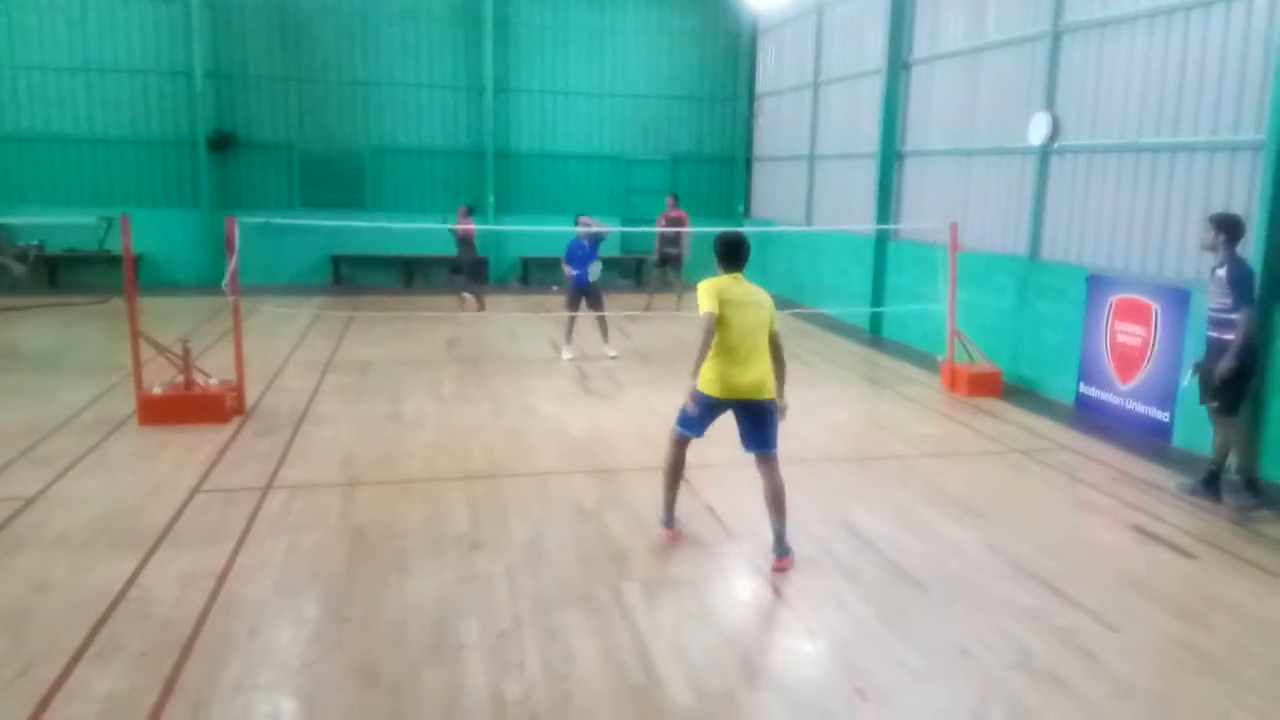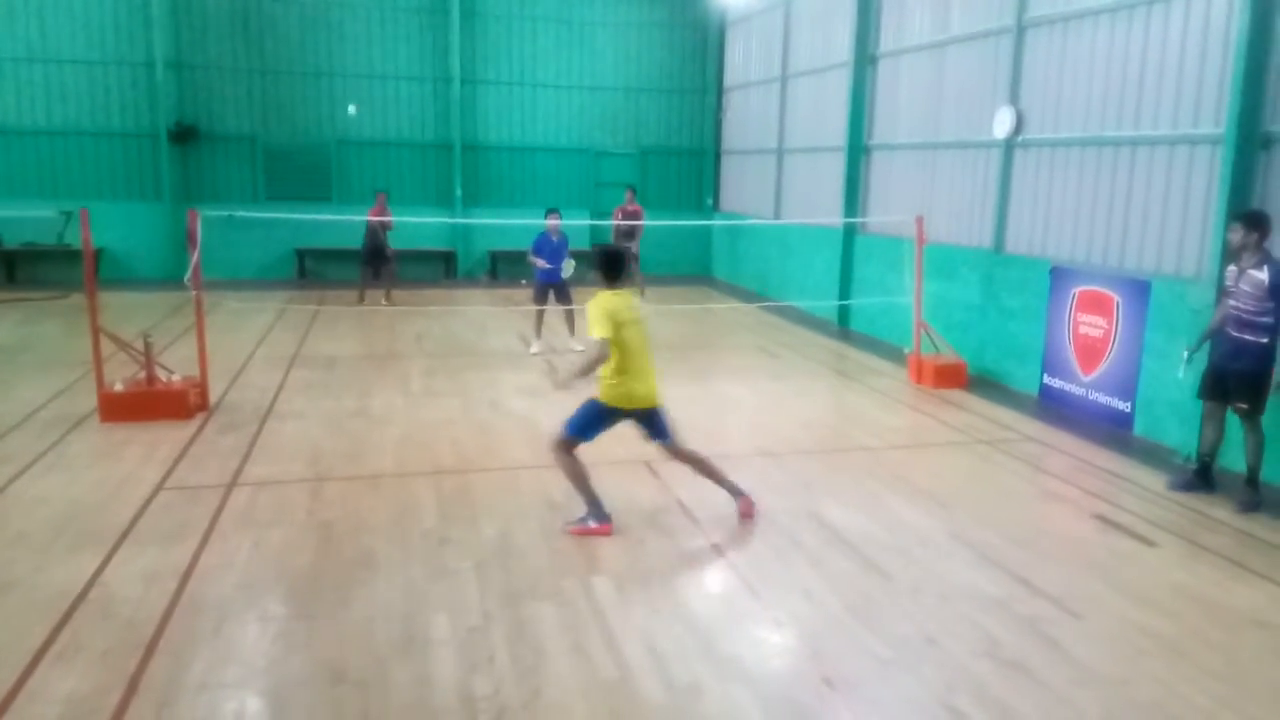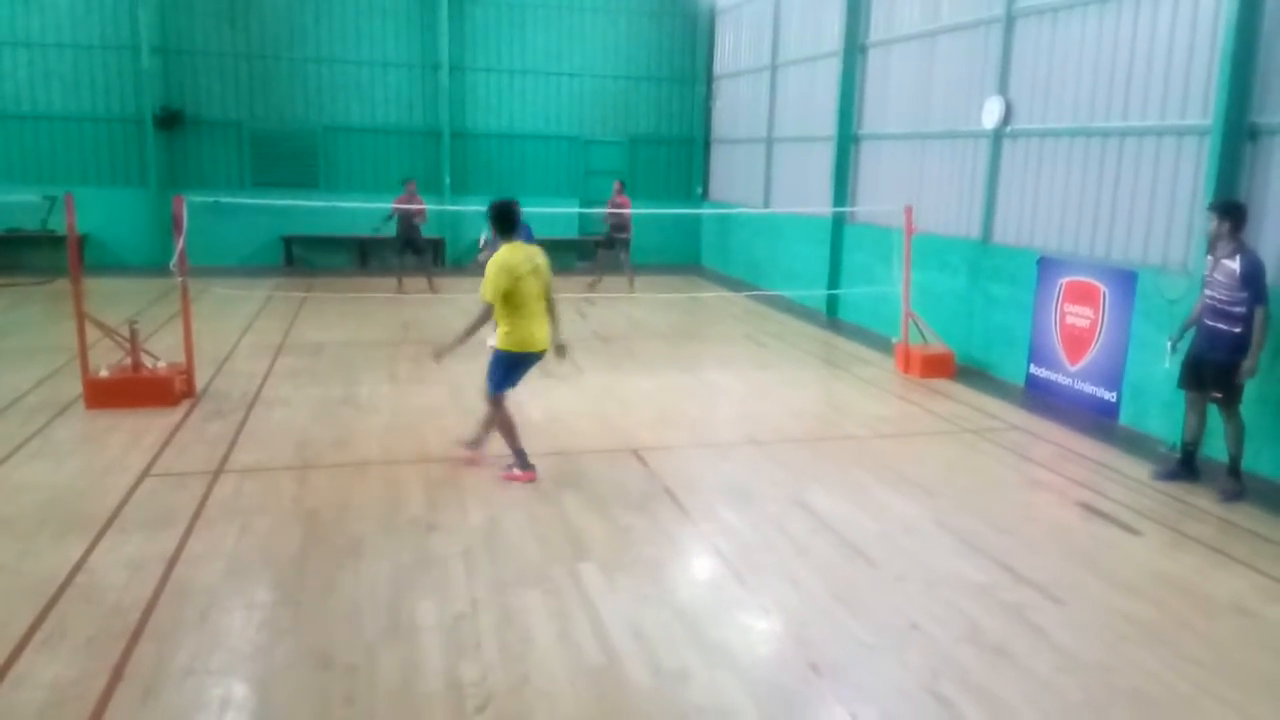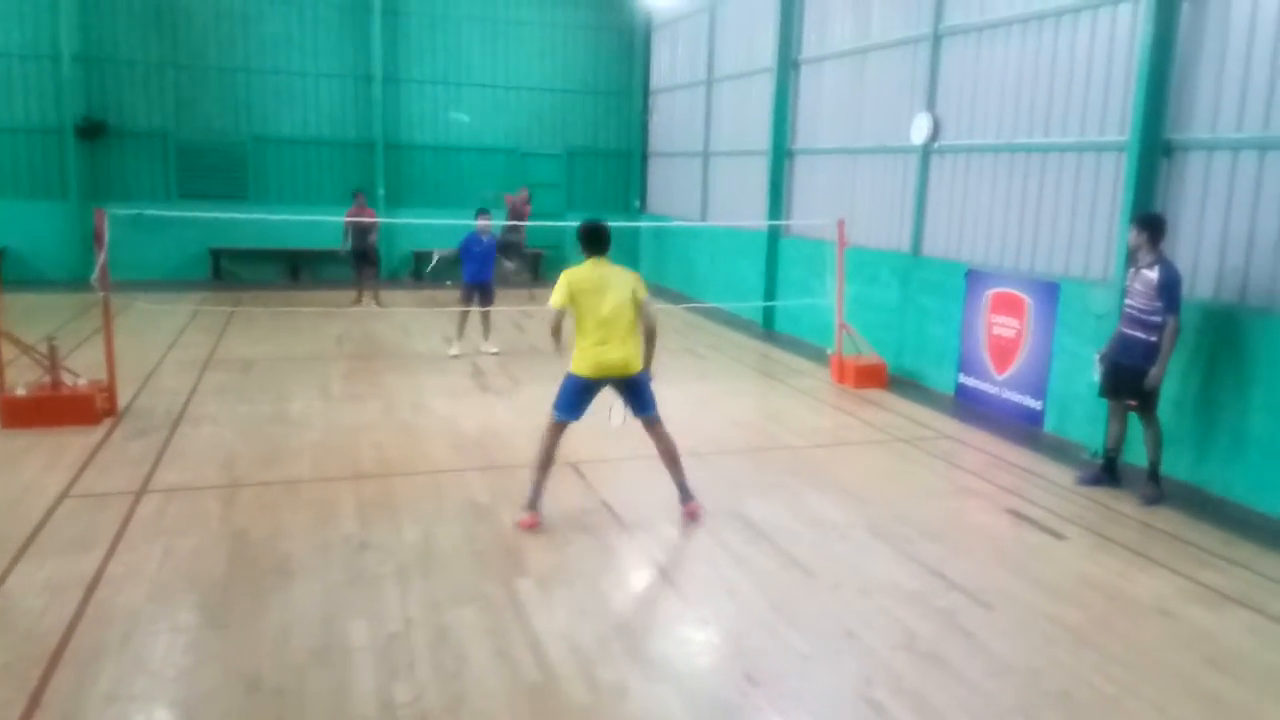
dt=1s
person 1, frame 1
left shoulder: (711, 287)
right shoulder: (762, 297)
left elbow: (709, 329)
right elbow: (778, 352)
left wrist: (694, 379)
right wrist: (777, 395)
left hip: (717, 384)
right hip: (759, 389)
left knee: (679, 441)
right knee: (768, 464)
left ankle: (670, 522)
right ankle: (781, 548)
person 1, frame 2
left shoulder: (598, 306)
right shoulder: (634, 303)
left elbow: (601, 355)
left wrist: (570, 377)
left hip: (615, 394)
right hip: (646, 393)
left knee: (562, 447)
right knee: (674, 449)
left ankle: (598, 517)
right ankle: (739, 497)
person 1, frame 3
left shoulder: (499, 263)
right shoulder: (537, 254)
left elbow: (486, 313)
right elbow: (548, 300)
left wrist: (454, 343)
right wrist: (556, 336)
left hip: (514, 342)
right hip: (539, 340)
left knee: (494, 400)
right knee: (497, 394)
left ankle: (524, 465)
right ankle: (477, 441)
person 1, frame 4
left shoulder: (570, 277)
right shoulder: (629, 277)
left elbow: (555, 322)
right elbow: (650, 324)
left wrist: (557, 341)
right wrist: (646, 363)
left hip: (587, 367)
right hip: (627, 364)
left knee: (553, 431)
right knee: (655, 427)
left ankle: (532, 506)
right ankle: (687, 497)
person 2, frame 1
left shoulder: (1238, 270)
right shoulder: (1219, 270)
left elbow: (1247, 317)
left wrist: (1230, 358)
right wrist: (1208, 358)
left hip: (1233, 358)
right hip: (1218, 355)
left knee: (1227, 419)
right knee: (1219, 419)
left ankle: (1251, 488)
right ankle: (1211, 481)
person 2, frame 2
right shoulder: (1232, 267)
right wrist: (1200, 341)
left hip: (1253, 361)
right hip: (1223, 354)
left knee: (1250, 420)
right knee: (1211, 411)
left ankle: (1252, 485)
right ankle: (1203, 473)
person 2, frame 3
left shoulder: (1249, 263)
right shoulder: (1212, 257)
left elbow: (1260, 312)
left wrist: (1253, 356)
right wrist: (1181, 331)
left hip: (1228, 352)
right hip: (1201, 346)
left knee: (1228, 410)
right knee: (1193, 400)
left ankle: (1234, 474)
right ankle: (1186, 463)
person 2, frame 4
left shoulder: (1167, 274)
right shoulder: (1134, 269)
left elbow: (1172, 323)
left wrist: (1161, 365)
right wrist: (1109, 347)
left hip: (1144, 361)
right hip: (1121, 355)
left knee: (1147, 416)
right knee: (1115, 409)
left ankle: (1153, 479)
right ankle: (1109, 469)
